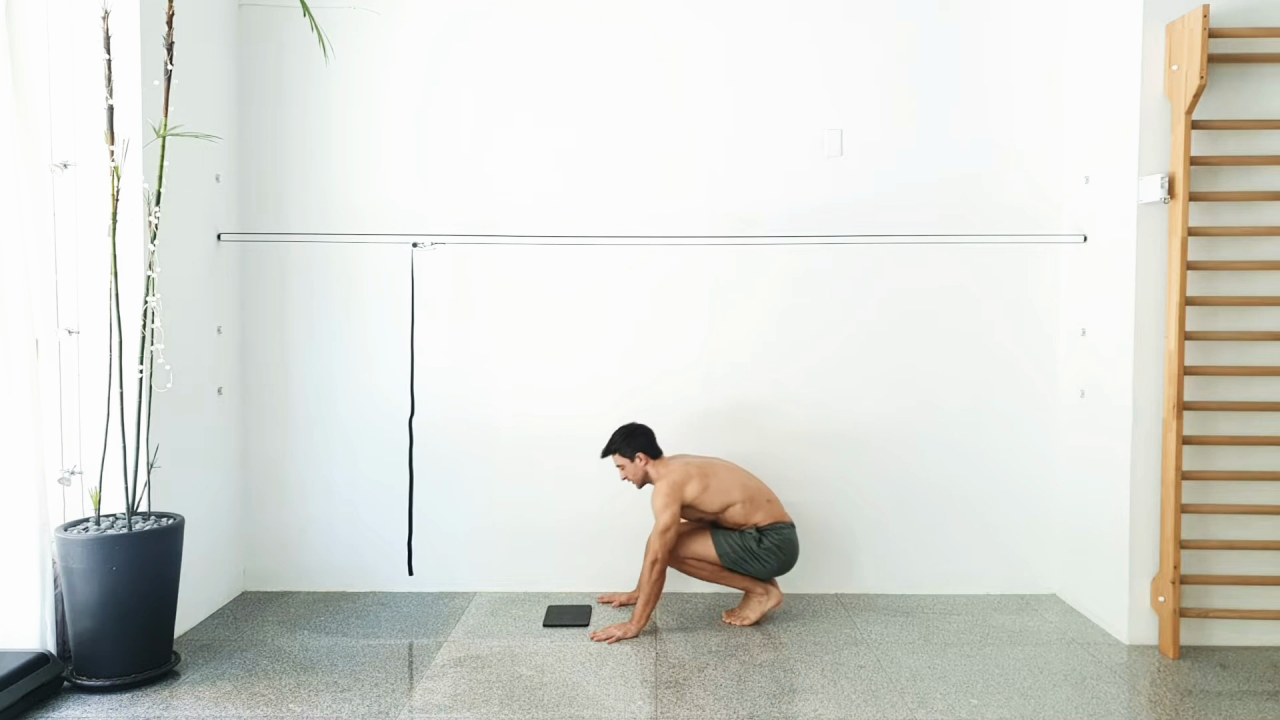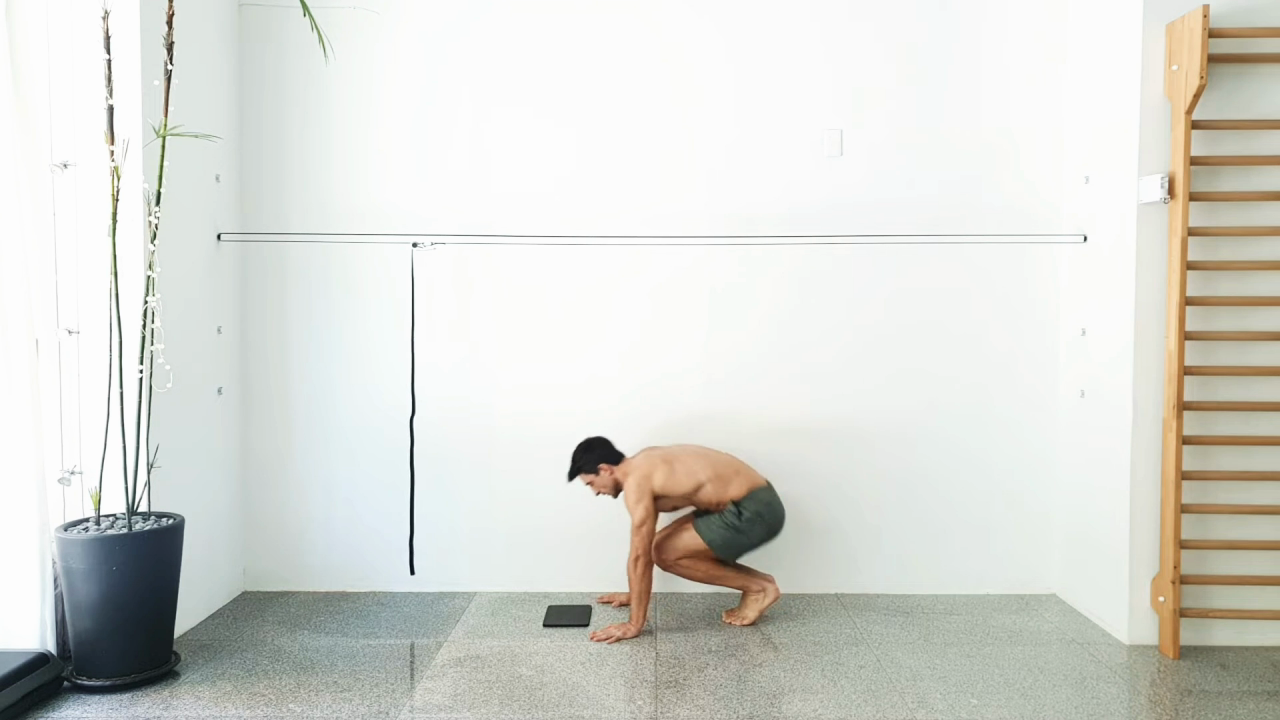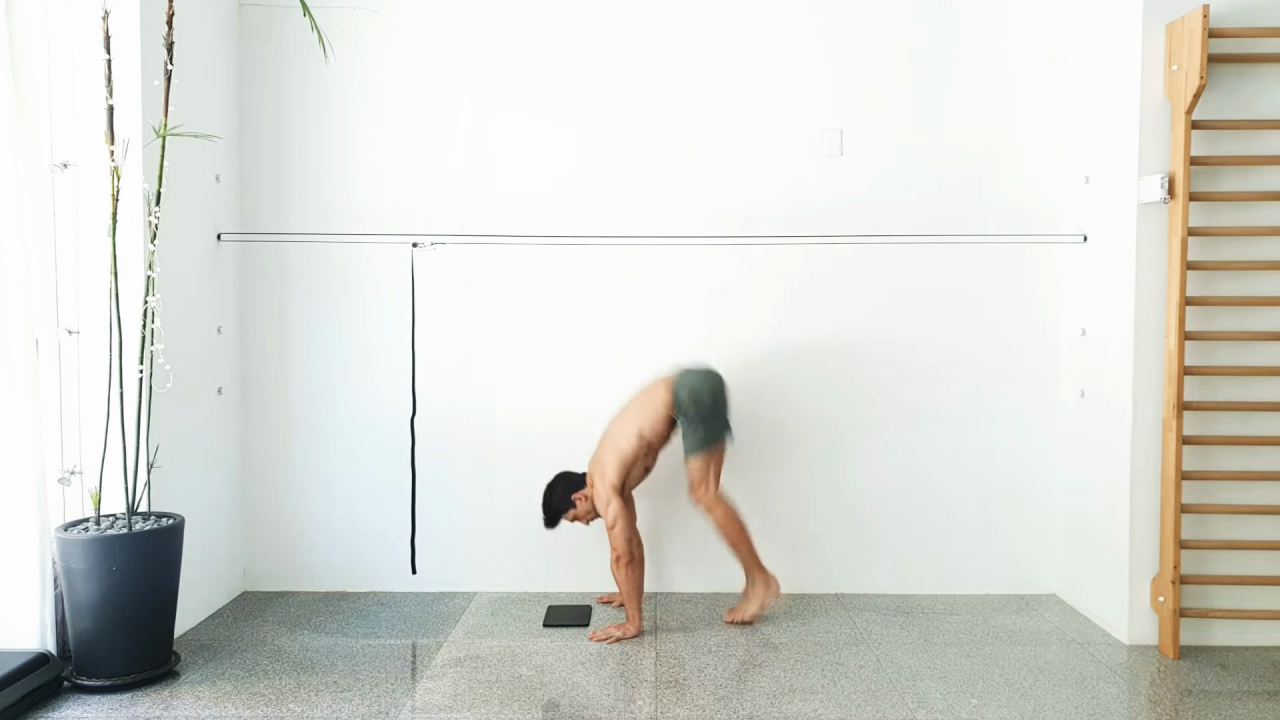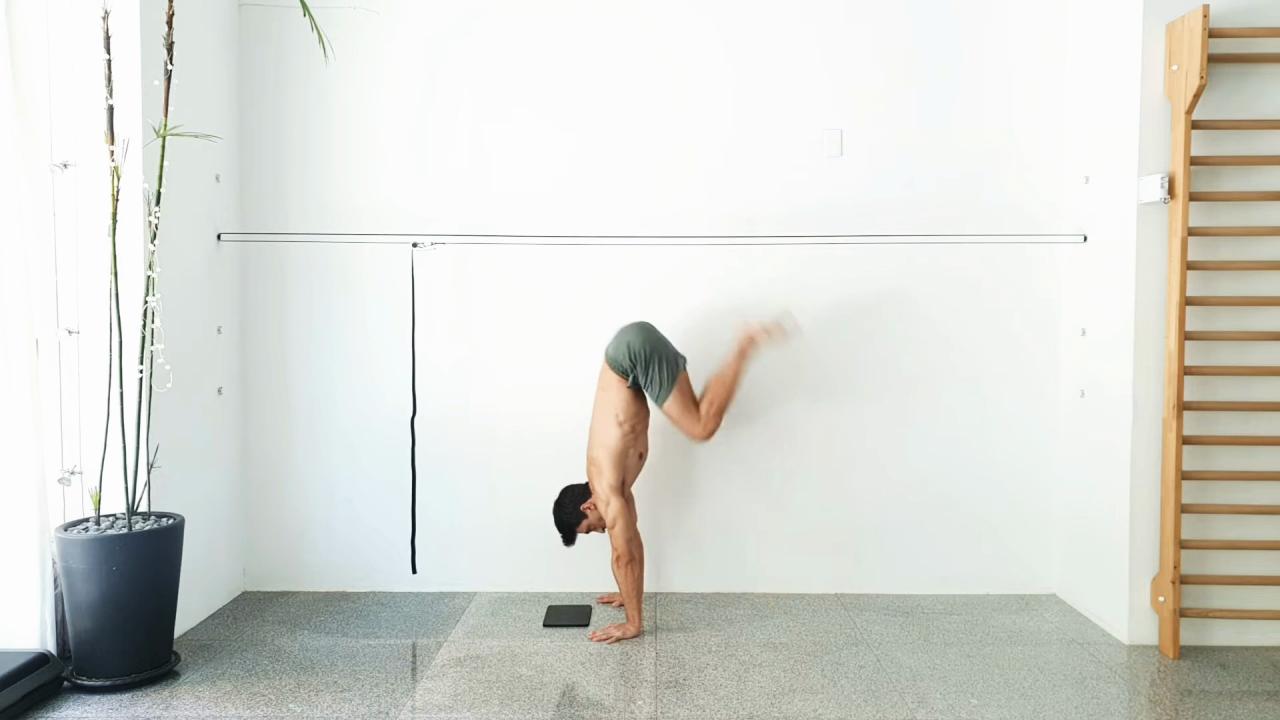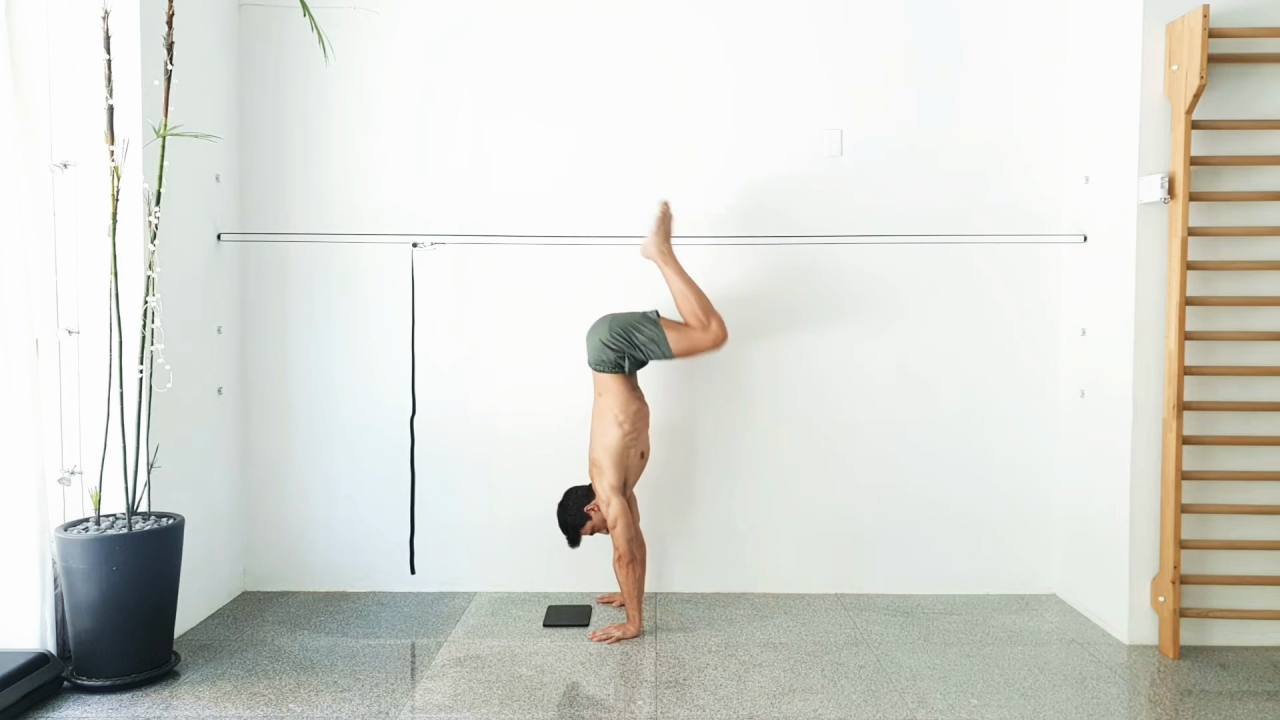
dt=0.3s
person 1, frame 1
left shoulder: (667, 485)
right shoulder: (675, 468)
left elbow: (657, 558)
right elbow: (657, 540)
left wrist: (636, 624)
right wrist: (638, 592)
left hip: (773, 543)
right hip: (765, 533)
left knee: (674, 549)
right knee: (669, 539)
left ankle: (761, 591)
right ankle: (759, 584)
person 1, frame 2
left shoulder: (636, 481)
right shoulder: (642, 464)
left elbow: (640, 556)
right elbow: (643, 543)
left wrist: (635, 624)
right wrist: (634, 594)
left hip: (754, 511)
right hip: (751, 504)
left knee: (666, 554)
right knee: (664, 543)
left ankle: (757, 587)
right ankle: (754, 582)
person 1, frame 3
left shoulder: (604, 487)
right shoulder: (609, 480)
left elbow: (622, 558)
right elbow: (630, 539)
left wrist: (632, 623)
right wrist: (631, 595)
left hip: (698, 393)
right hip: (695, 386)
left knee: (704, 495)
left ankle: (760, 581)
person 1, frame 4
left shoulder: (606, 490)
right shoulder: (609, 484)
left elbow: (623, 555)
right elbow: (630, 544)
left wrist: (632, 623)
right wrist: (629, 594)
left knee: (700, 426)
left ankle: (745, 345)
person 1, frame 5
left shoulder: (609, 491)
right shoulder: (611, 487)
left elbow: (625, 556)
left wrist: (633, 624)
right wrist: (629, 594)
right hip: (614, 345)
left ankle: (661, 251)
